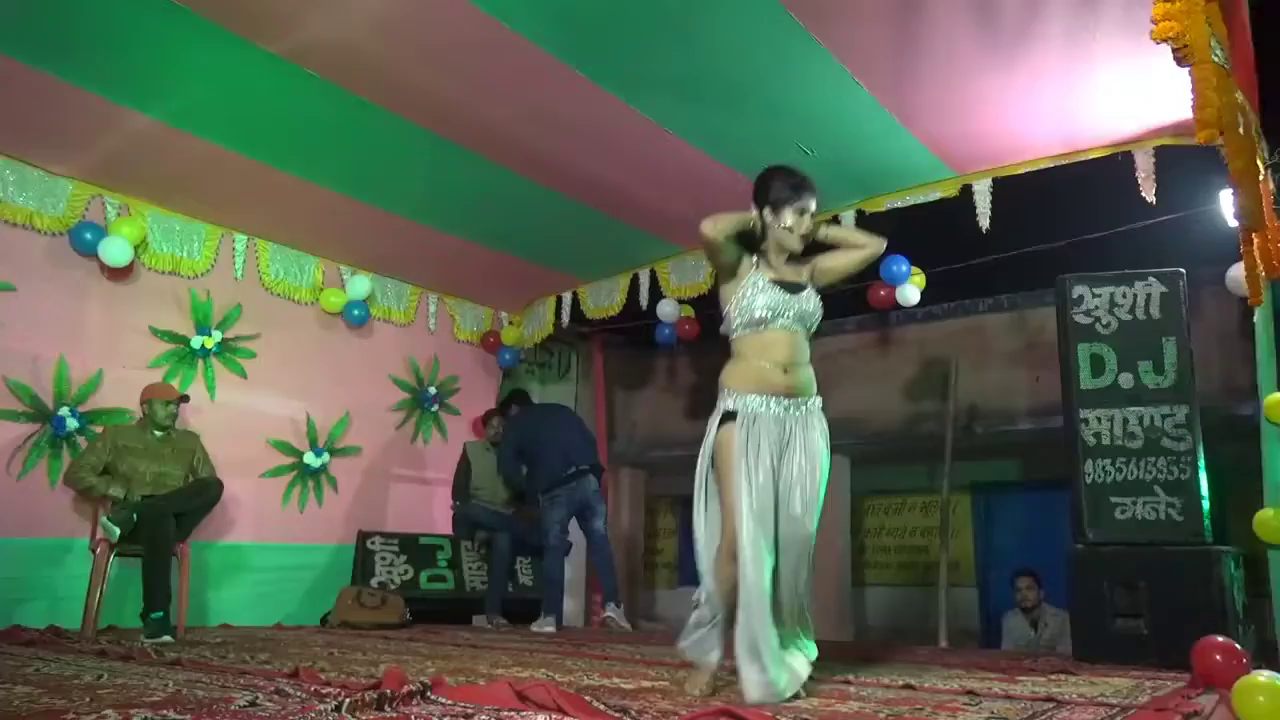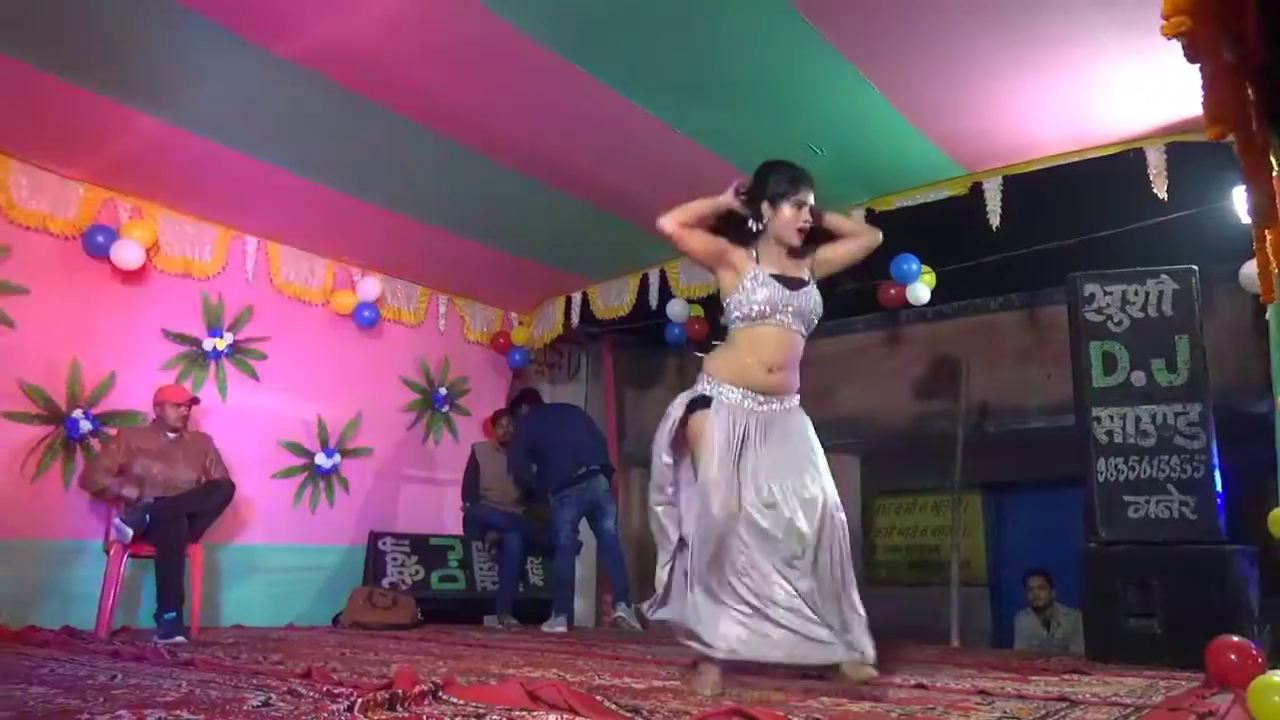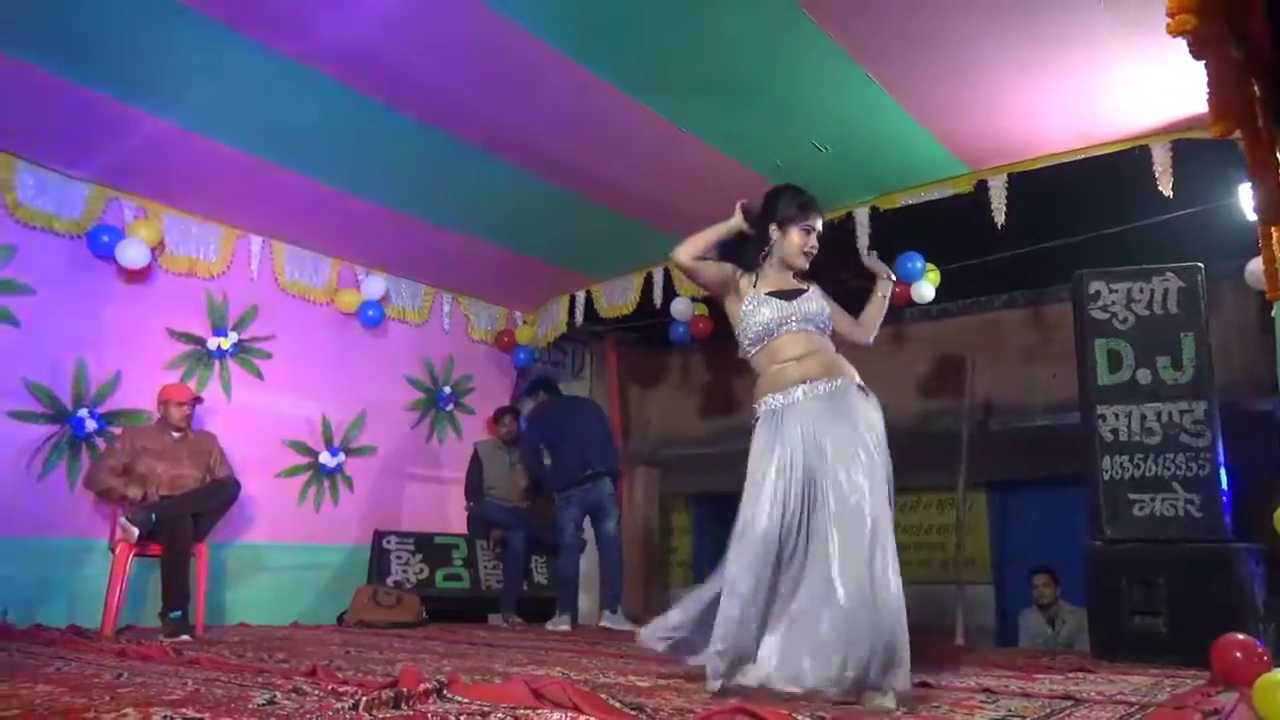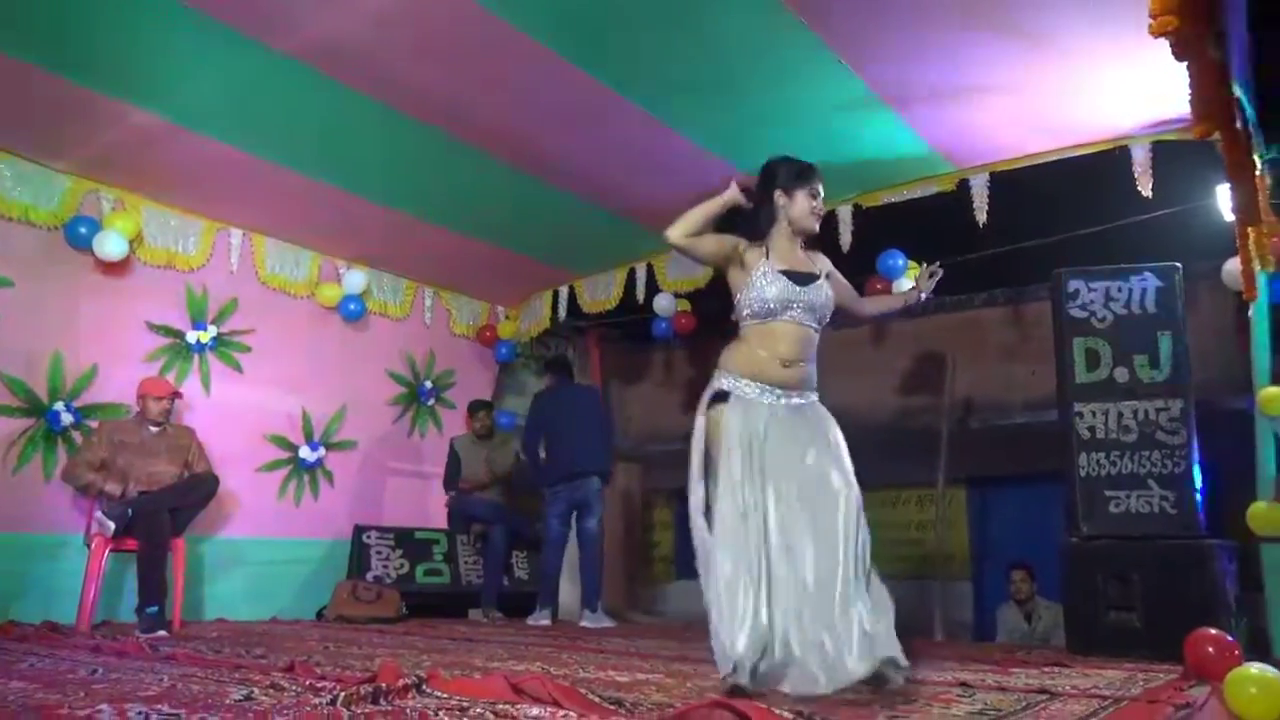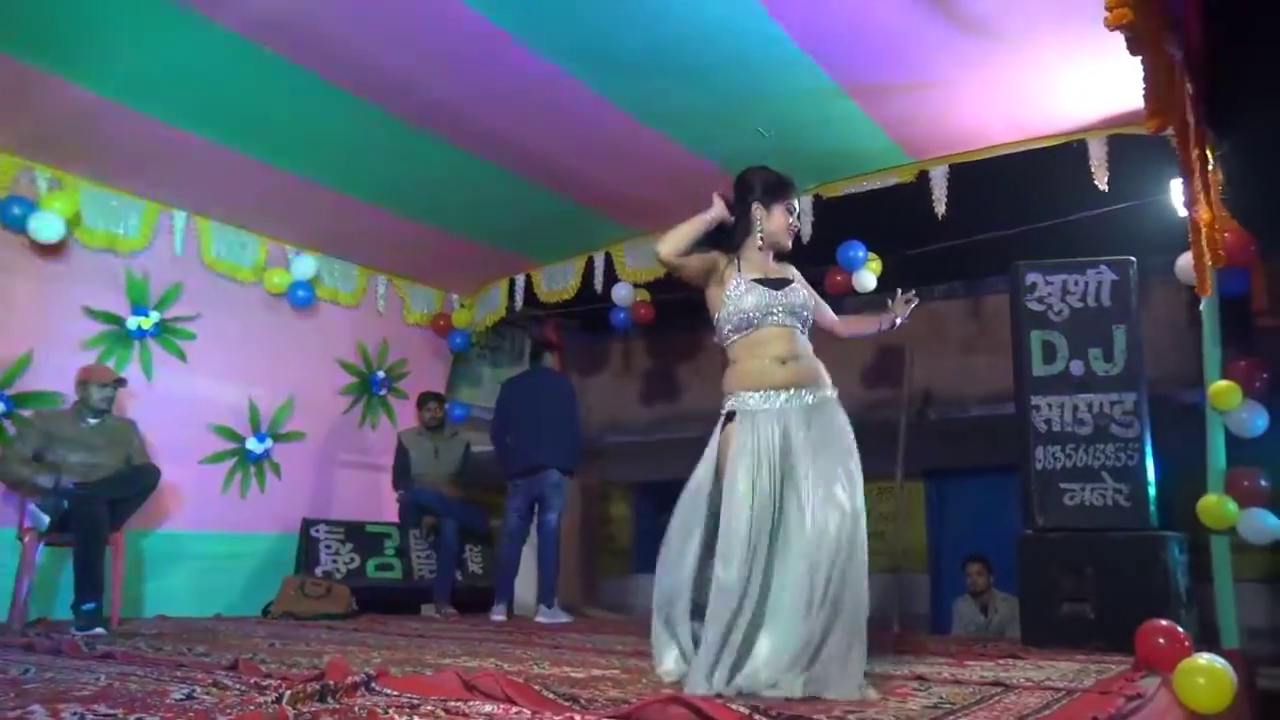
dt=0.4s
person 1, frame 1
left shoulder: (812, 272)
right shoulder: (737, 267)
left elbow: (876, 245)
right elbow: (709, 230)
left wrist: (818, 235)
right wrist: (749, 219)
left hip: (804, 417)
right hip: (745, 412)
left knee: (795, 536)
right knee: (744, 534)
left ankle: (780, 655)
right ankle: (715, 650)
person 1, frame 2
left shoulder: (809, 264)
right shoulder: (733, 257)
left elbow: (870, 237)
right elbow: (668, 226)
left wrist: (820, 220)
right wrist: (726, 204)
left hip: (782, 414)
right hip: (723, 403)
left knee: (816, 514)
right knee: (718, 524)
left ankle: (839, 645)
right ankle: (712, 646)
person 1, frame 3
left shoulder: (811, 291)
right shoulder: (736, 281)
left elbow: (862, 332)
right elbow: (682, 257)
left wrist: (882, 281)
right wrist: (735, 226)
left hip: (843, 405)
right hip: (781, 418)
left knee: (860, 530)
right knee: (764, 533)
left ankle: (867, 672)
right ankle: (731, 653)
person 1, frame 4
left shoulder: (819, 263)
right shoulder: (742, 252)
left elbow: (862, 306)
right elbow: (677, 236)
left wrist: (913, 294)
right wrist: (728, 199)
left hip: (802, 408)
right hip: (741, 400)
left knee: (831, 514)
right knee: (744, 524)
left ankle: (860, 646)
right ankle: (749, 659)
person 1, frame 5
left shoulder: (792, 273)
right shoulder: (717, 268)
left elbow: (835, 325)
right elbow: (667, 251)
left wrist: (889, 318)
right wrist: (716, 214)
left hip: (817, 409)
right hip: (754, 414)
left knee: (835, 528)
right knee: (741, 534)
left ankle: (832, 664)
right ankle: (714, 664)
person 2, frame 1
left shoulder: (190, 441)
right shoulder: (116, 436)
left elbow: (210, 487)
right elbow: (75, 475)
right wrist: (119, 492)
left hip: (173, 519)
right hip: (134, 523)
left knee: (214, 486)
right knee: (160, 522)
left ankle: (128, 517)
right ankle: (156, 620)
person 2, frame 2
left shoulder: (202, 443)
right shoulder: (129, 438)
left elbow: (223, 487)
right elbow: (91, 477)
right wrist: (134, 492)
left hip: (185, 520)
right hip: (146, 523)
left knee: (225, 487)
right knee: (173, 525)
left ankle: (140, 519)
right ankle: (169, 620)
person 2, frame 3
left shoulder: (206, 441)
right shoulder: (134, 437)
left elbow: (227, 486)
right elbow: (96, 477)
right wrist: (139, 493)
left hip: (190, 519)
right hip: (150, 520)
left knee: (231, 486)
right knee: (178, 523)
left ankle: (146, 518)
right ankle: (175, 619)
person 2, frame 4
left shoulder: (185, 436)
right shoulder: (112, 431)
left elbow: (205, 480)
right elbow: (74, 471)
right wrist: (118, 489)
left hip: (167, 514)
right hip: (127, 514)
left knee: (210, 482)
right knee: (155, 518)
left ankle: (121, 514)
right ankle: (151, 614)
person 2, frame 5
left shoulder: (125, 428)
right shoulder: (47, 422)
left elbow: (143, 474)
right wrist: (53, 482)
left hip: (105, 508)
right hip: (66, 510)
left knee: (150, 474)
right knee: (92, 510)
left ankle: (59, 505)
right ankle: (87, 610)
person 3, frame 1
left shoulder: (515, 423)
right shoulder: (562, 410)
left elbow: (507, 468)
right elbow: (591, 440)
left wrist: (531, 488)
left hip: (554, 489)
right hip: (586, 479)
left knee: (554, 550)
right knee: (599, 542)
left ankle: (550, 616)
right ankle: (612, 605)
person 3, frame 2
left shoulder: (525, 423)
right shoulder: (571, 410)
left elbow: (518, 468)
right elbow: (601, 439)
left wrist: (542, 487)
left hip: (565, 489)
right hip: (596, 479)
left knee: (564, 550)
right knee: (610, 542)
left ankle: (560, 616)
right ankle: (623, 605)
person 3, frame 3
left shoulder: (539, 414)
right shoulder: (588, 405)
left elbow: (529, 455)
right elbow: (610, 441)
left wrist: (547, 483)
left hip: (569, 487)
right hip: (602, 481)
left knee: (568, 549)
right knee: (610, 545)
left ankle: (564, 615)
right ankle: (611, 612)
person 3, frame 4
left shoulder: (542, 400)
right shoulder: (593, 396)
left elbow: (529, 444)
right elbow: (609, 437)
left wrist: (541, 475)
right wrist: (603, 471)
left hip: (558, 481)
right hip: (590, 478)
left knee: (553, 544)
right knee: (591, 543)
left ankle: (544, 609)
right ankle: (591, 610)
person 3, frame 5
left shoulder: (510, 386)
right shoulder: (560, 383)
left elbow: (496, 432)
right elbow: (573, 428)
right wrist: (572, 464)
left hip: (520, 473)
right hip: (553, 470)
left knee: (511, 536)
right knee: (549, 535)
left ankle: (501, 604)
right ankle: (547, 606)
person 4, frame 1
right shoulder: (471, 450)
right elbow: (459, 492)
left wrist: (490, 528)
left hip: (503, 521)
right hip: (472, 521)
left knee: (504, 539)
left ankle: (493, 611)
right ankle: (533, 534)
person 4, frame 2
right shoulder: (480, 451)
right elbow: (468, 493)
left wrist: (499, 530)
left hip: (512, 523)
right hip: (482, 522)
left knee: (514, 539)
right knee: (474, 514)
left ankle: (504, 611)
person 4, frame 3
right shoulder: (482, 450)
right elbow: (472, 494)
left hip: (517, 520)
right hip: (487, 520)
left knee: (519, 538)
right knee: (481, 511)
left ankle: (509, 610)
right ankle: (548, 532)
person 4, frame 4
left shoulder: (510, 450)
right shoulder: (458, 445)
right elbow: (450, 486)
right wrist: (483, 480)
left hip: (496, 515)
right hip: (465, 515)
left knee: (499, 532)
right knee: (465, 505)
left ankle: (489, 605)
right ankle: (529, 528)
person 4, frame 5
left shoulder: (460, 442)
right shoulder: (407, 439)
left elbow: (463, 485)
right elbow: (400, 483)
left wrist: (437, 513)
right wrist: (440, 494)
left hip: (448, 509)
right hip: (415, 509)
left knee: (451, 526)
right knee: (420, 495)
left ankle: (442, 600)
right ankle: (485, 524)
